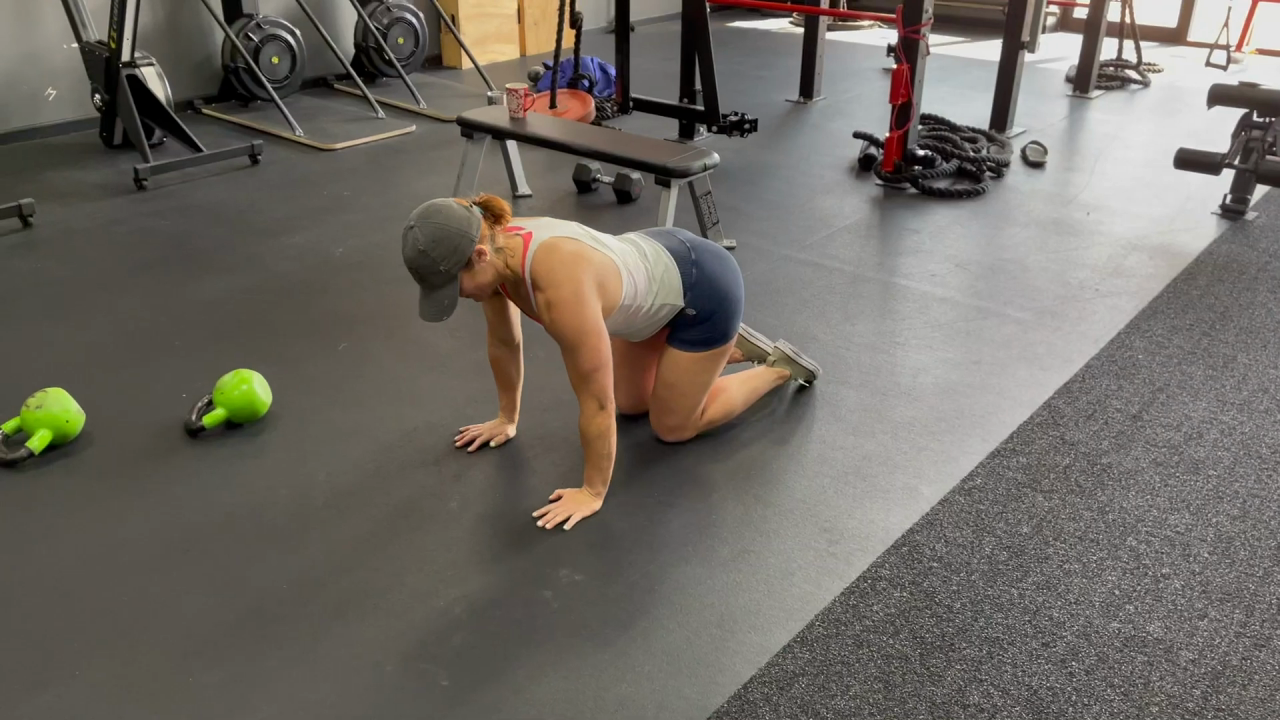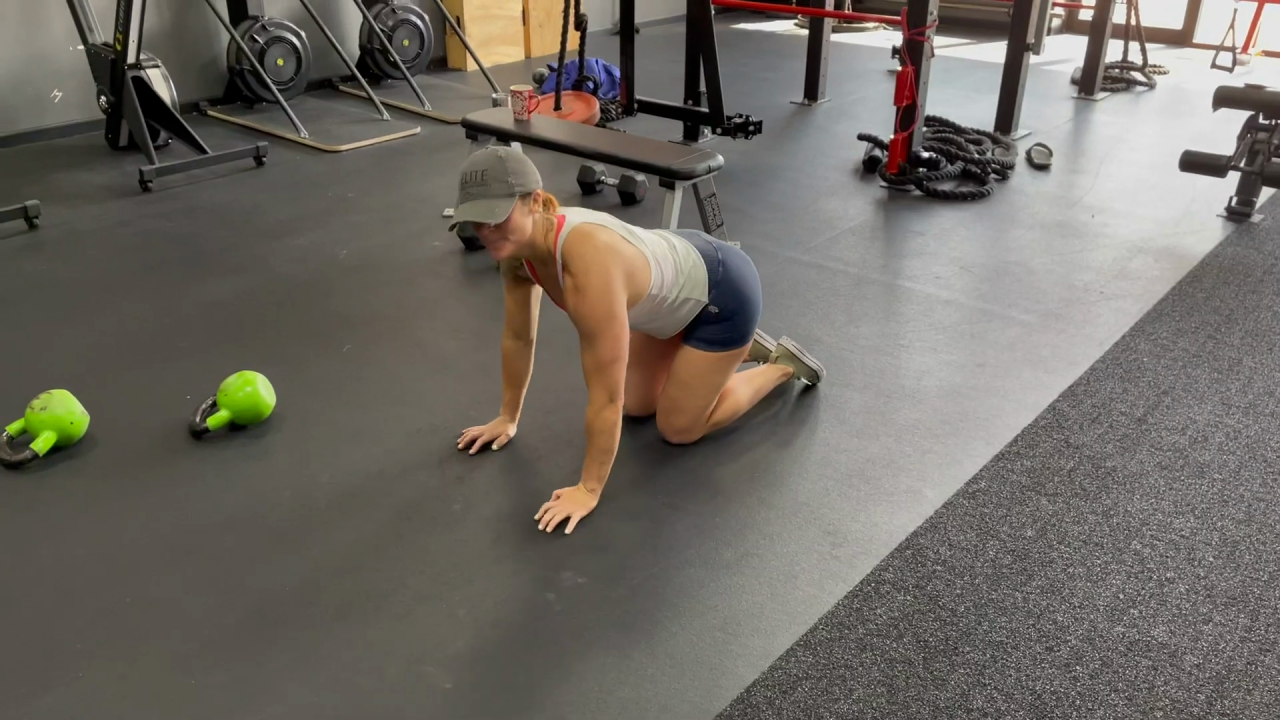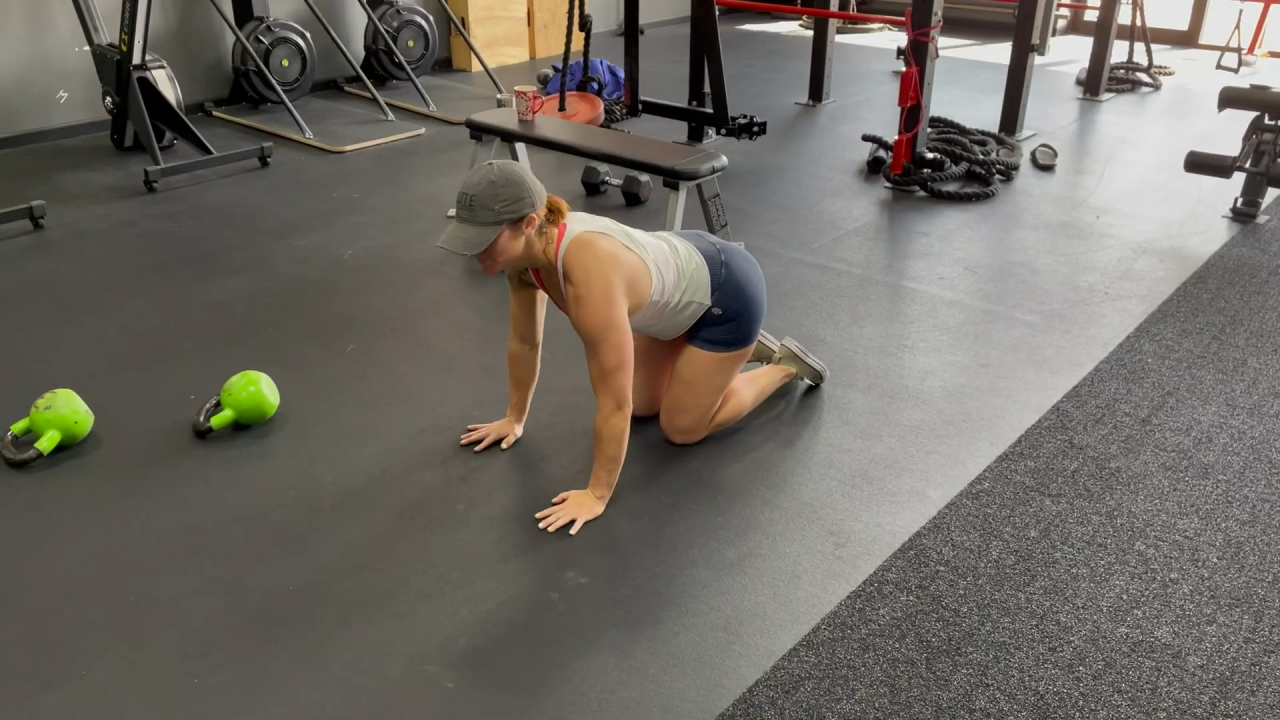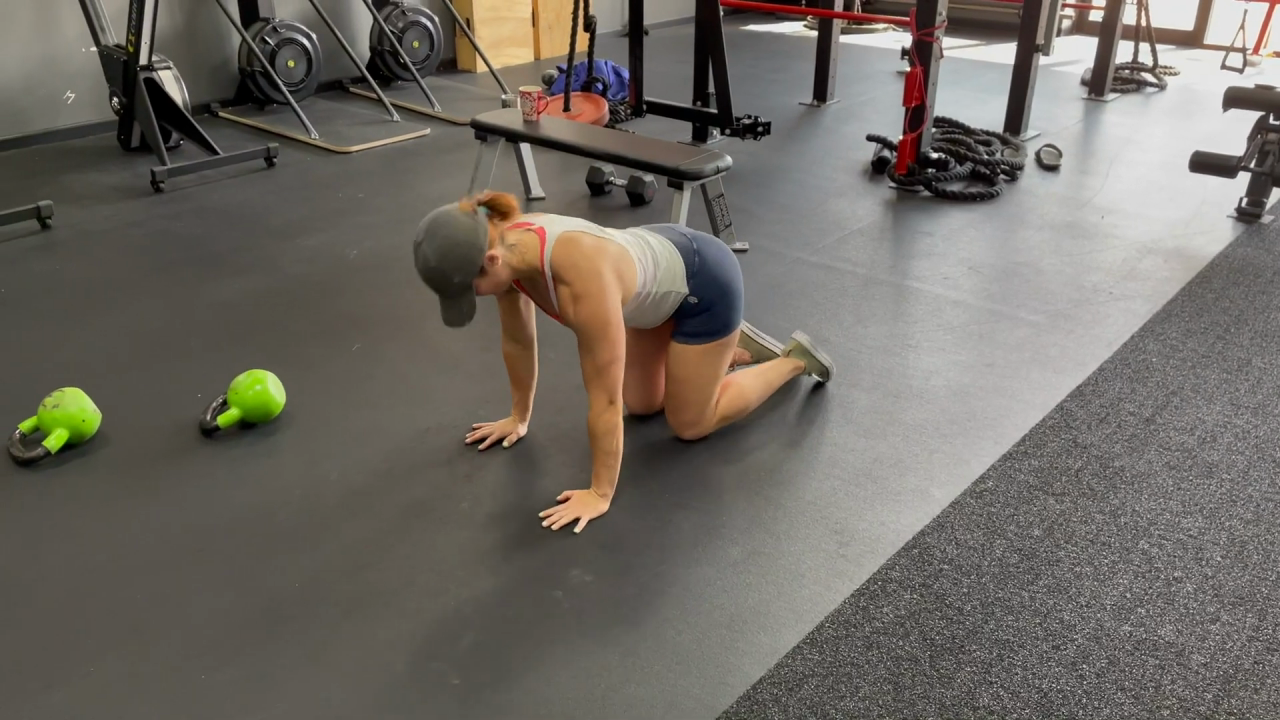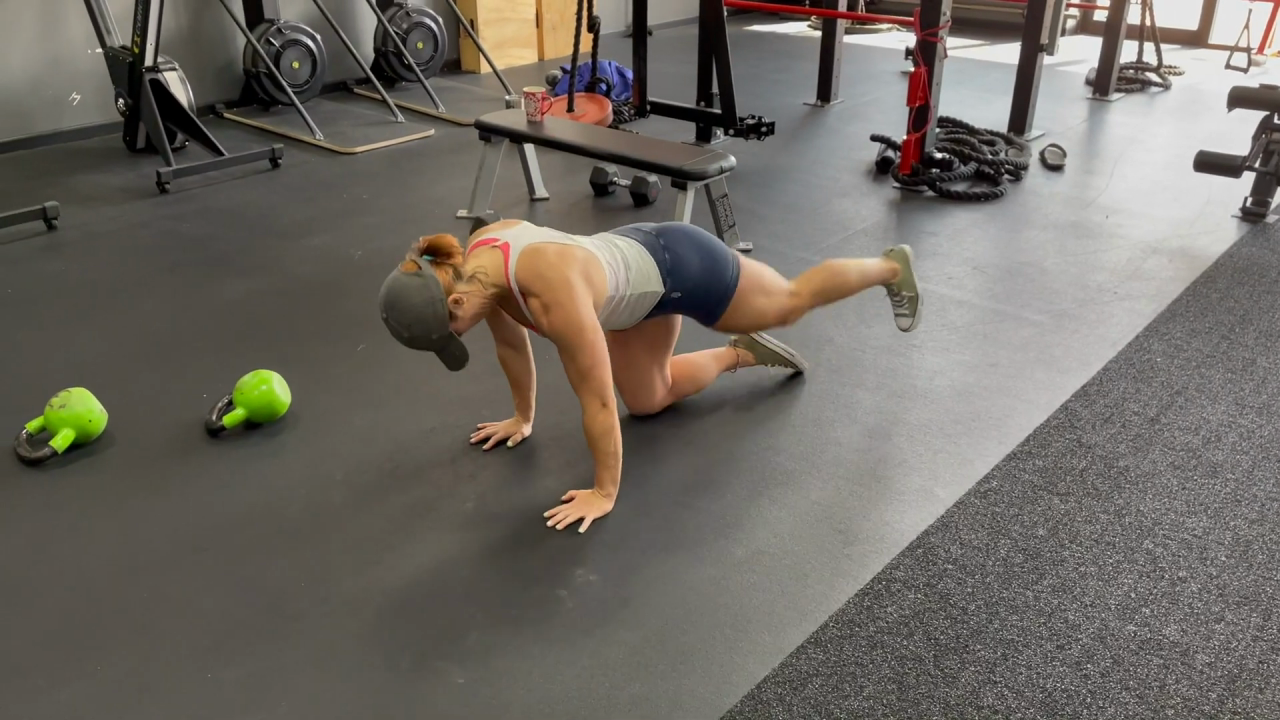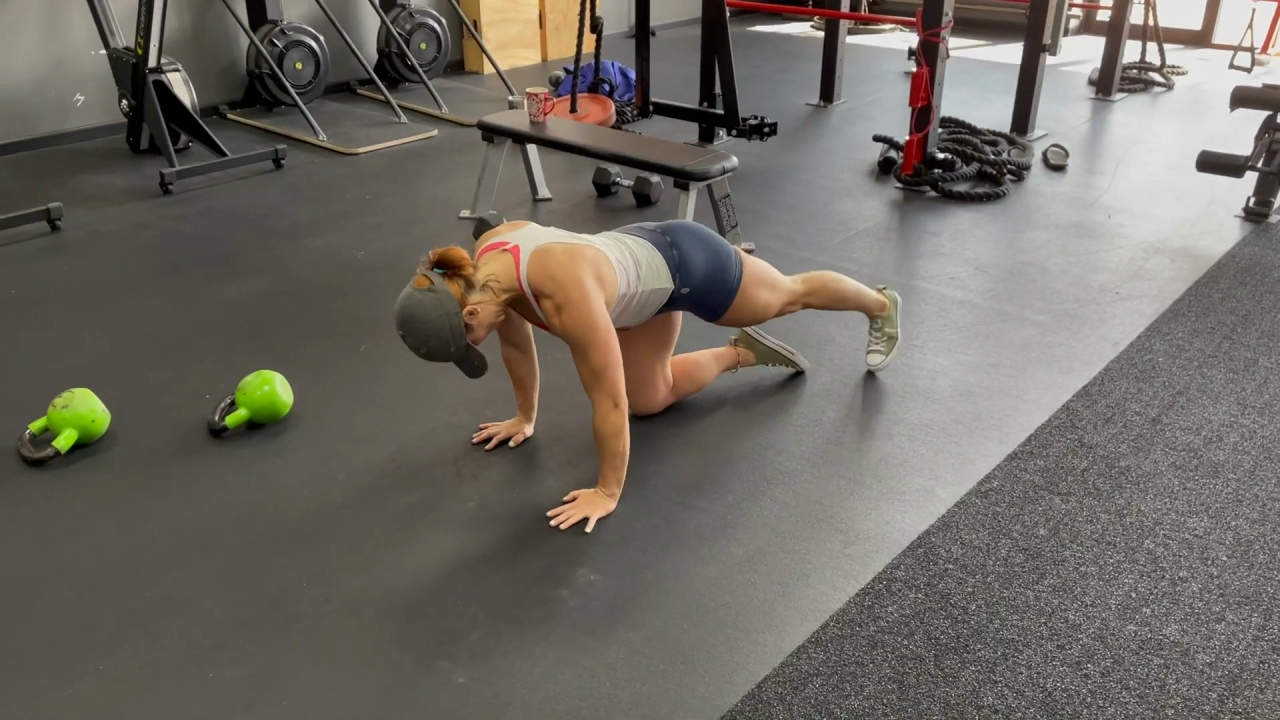
dt=0.4s
person 1, frame 1
left shoulder: (561, 288)
right shoulder: (494, 250)
left elbow: (596, 402)
right elbow: (503, 342)
left wrist: (593, 492)
right wrist: (507, 418)
left hip: (703, 288)
right hip: (657, 263)
left knee: (672, 427)
right knee: (632, 403)
left ankle: (778, 368)
right ankle: (732, 347)
person 1, frame 2
left shoulder: (590, 268)
right shoulder: (516, 245)
left elbow: (605, 397)
right elbow: (517, 337)
left wrist: (588, 490)
right wrist: (507, 418)
left hip: (724, 292)
right hip: (679, 273)
left knee: (678, 428)
right knee: (638, 406)
left ankle: (783, 366)
right ankle: (743, 350)
person 1, frame 3
left shoulder: (591, 280)
right shoulder: (525, 247)
left elbow: (613, 403)
right elbow: (524, 340)
left wrist: (597, 495)
right wrist: (514, 418)
left hip: (728, 293)
right hip: (685, 268)
left knee: (681, 428)
right knee: (643, 405)
left ankle: (785, 367)
right ankle: (749, 347)
person 1, frame 4
left shoulder: (581, 278)
right shoulder: (501, 247)
left elbow: (605, 398)
right elbow: (517, 341)
left wrist: (599, 493)
right wrist: (519, 417)
left hip: (704, 280)
right hip: (662, 262)
left knee: (688, 425)
right knee: (642, 403)
left ankle: (793, 361)
right ankle: (738, 349)
person 1, frame 5
left shoulder: (551, 293)
right shoulder: (474, 265)
left elbow: (598, 402)
right elbow: (511, 342)
left wrist: (604, 493)
right wrist: (522, 417)
left hip: (682, 269)
right hip: (637, 256)
left knee: (793, 299)
right knee: (647, 401)
left ankle: (889, 268)
right ankle: (738, 353)
person 1, frame 6
left shoulder: (565, 295)
right shoulder: (482, 267)
left elbow: (608, 401)
right elbow: (516, 343)
left wrist: (608, 492)
right wrist: (524, 417)
left hip: (687, 265)
right hip: (641, 260)
left knee: (791, 294)
right knee: (649, 400)
left ankle: (880, 304)
right ankle: (742, 352)
